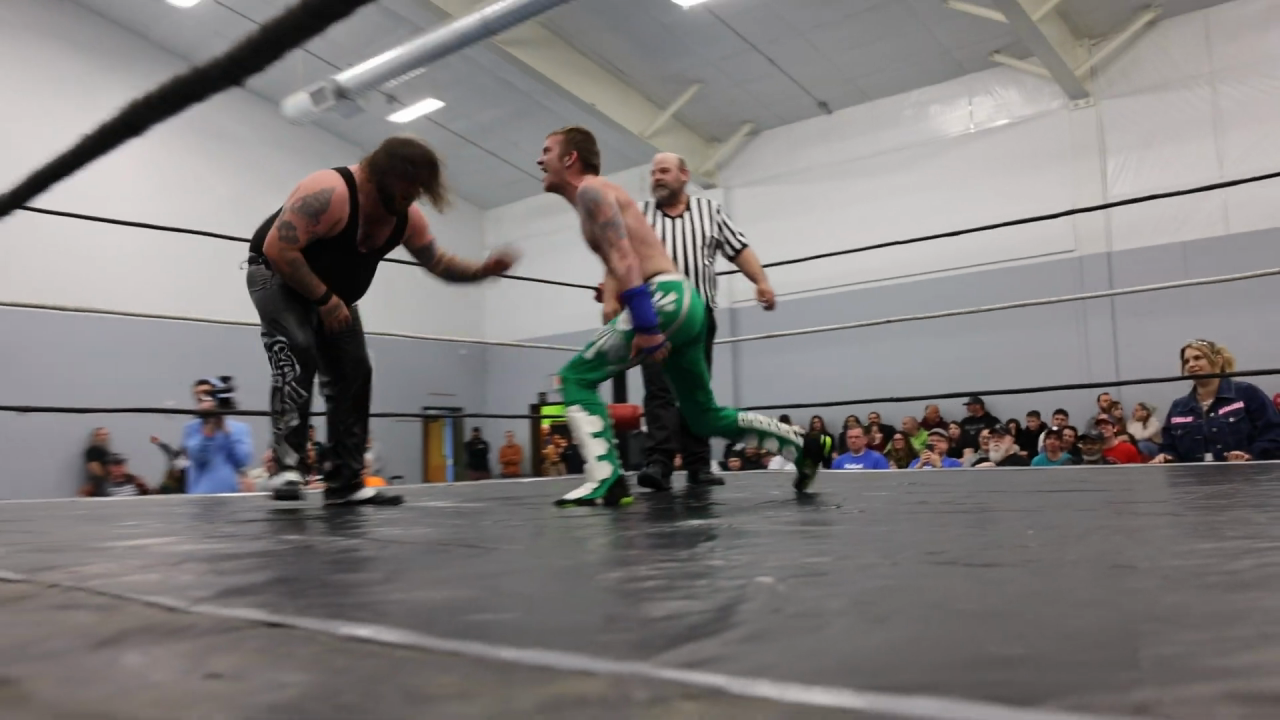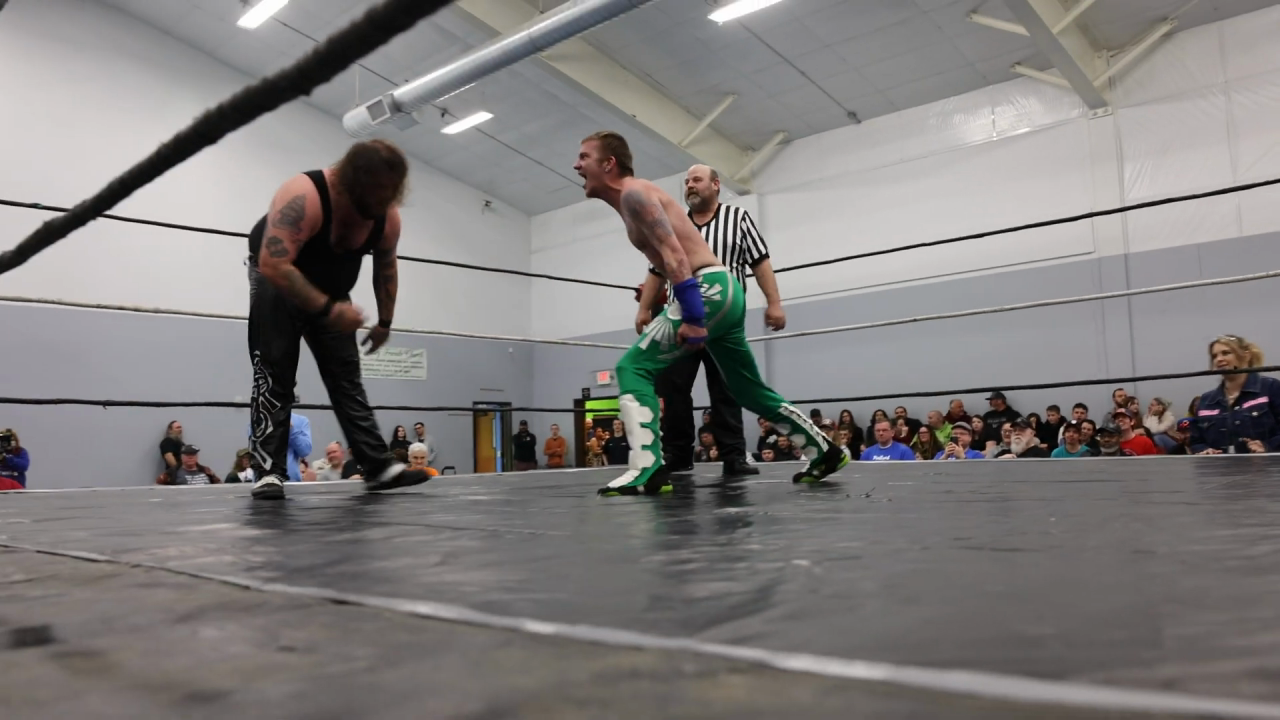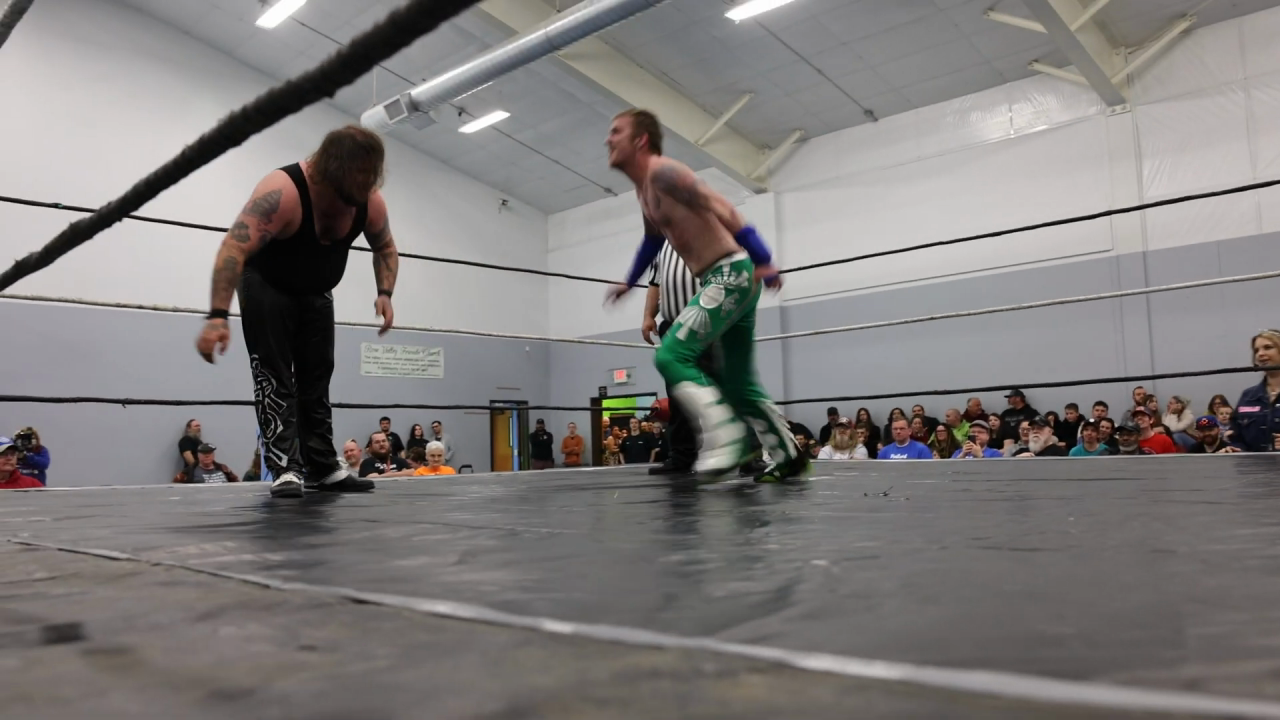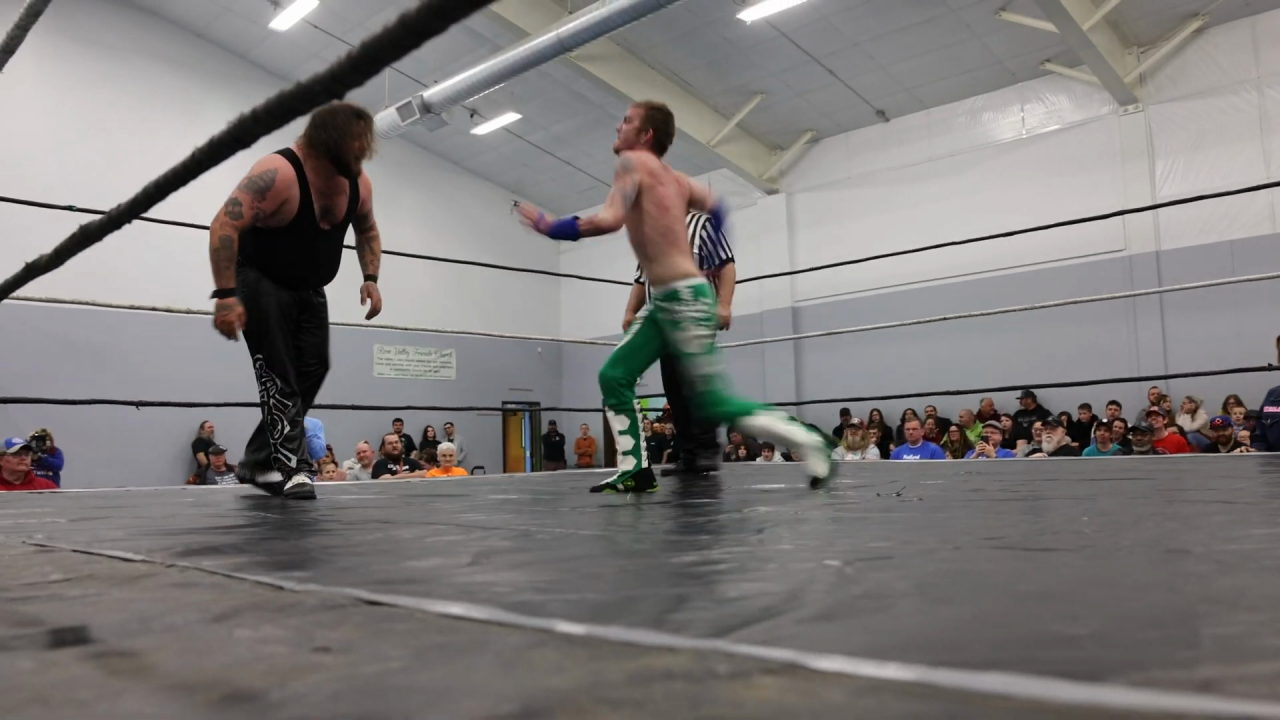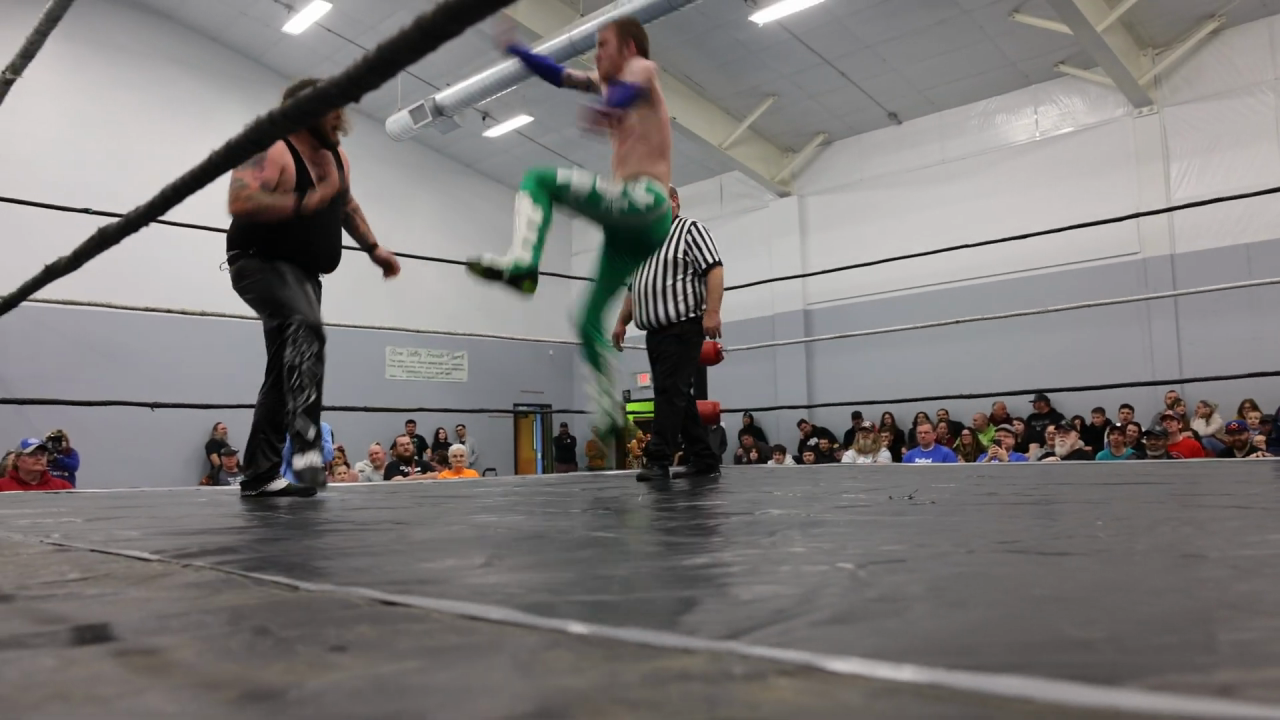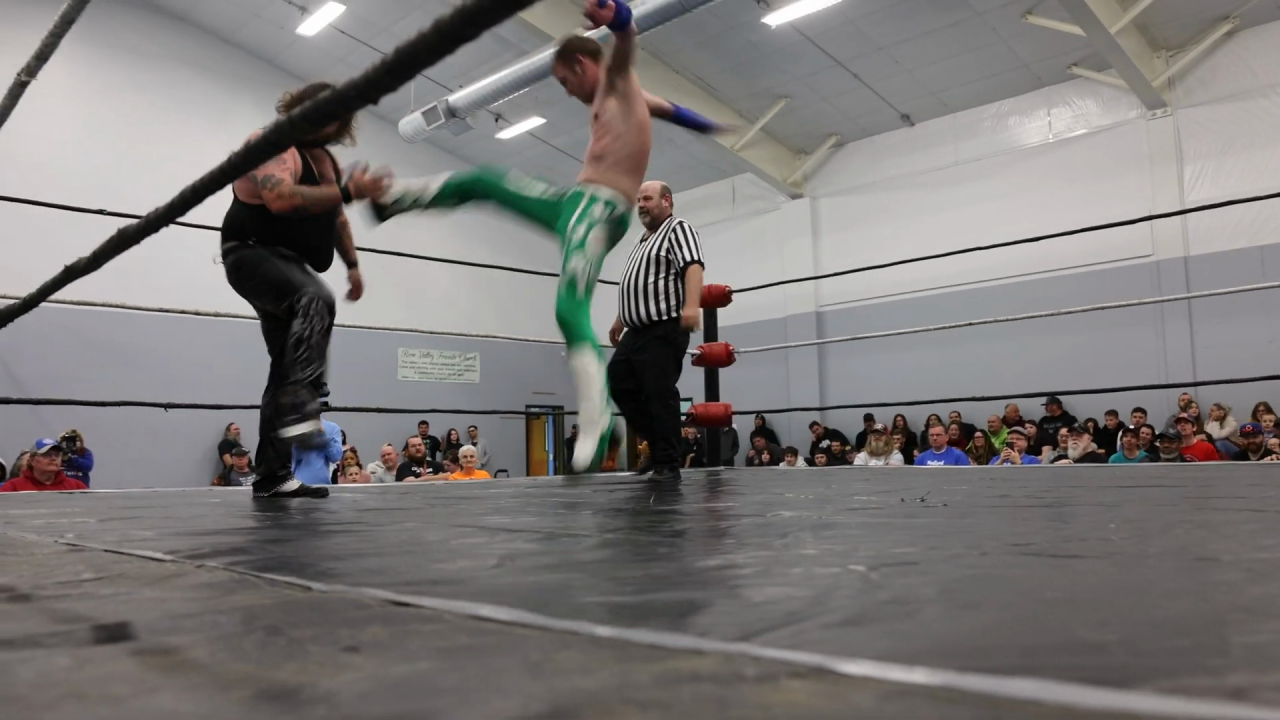
dt=0.3s
person 1, frame 1
left shoulder: (591, 190)
right shoulder: (598, 197)
left elbow: (624, 258)
left wrist: (646, 326)
left hip: (666, 298)
right hip: (685, 302)
left knee: (576, 376)
right knee: (704, 416)
left ankle: (604, 481)
right ankle: (795, 443)
person 1, frame 2
left shoulder: (634, 193)
right shoulder: (631, 203)
left elbow: (673, 253)
left wrist: (691, 317)
right wrist: (693, 313)
left hip: (709, 288)
right hip: (723, 291)
left knee: (633, 367)
right knee: (749, 391)
left ankle: (646, 469)
right ankle: (823, 450)
person 1, frame 3
left shoulder: (662, 170)
right shoulder: (648, 182)
left elbow: (719, 206)
right elbow: (654, 238)
left wrist: (761, 258)
right wrist: (629, 280)
left hip: (730, 274)
right hip: (720, 278)
left knee: (672, 358)
right knee: (741, 386)
left ankle: (725, 448)
right ankle: (786, 455)
person 1, frame 4
left shoulder: (632, 163)
right shoulder: (673, 179)
left elbow: (611, 220)
right elbow: (715, 208)
left wrist: (549, 227)
left hip: (685, 301)
right hip: (664, 303)
left knee: (714, 401)
right knee: (612, 378)
left ankle: (810, 446)
right ankle: (634, 471)
person 1, frame 5
left shoulder: (642, 67)
right shoulder: (615, 81)
left elbow: (633, 85)
right elbow: (561, 75)
left wrist: (613, 106)
right wrist: (518, 50)
left hip: (643, 200)
right hip: (639, 222)
left knee: (538, 179)
right knee: (590, 323)
left ankle: (520, 264)
right ankle: (609, 417)
person 1, frame 6
left shoulder: (616, 78)
right shoulder: (635, 95)
left elbow: (626, 39)
right elbow: (670, 109)
right wrist: (704, 125)
left hip: (597, 208)
right hip: (581, 203)
left knee: (570, 312)
right knee: (484, 182)
left ankle: (594, 426)
right ankle: (391, 198)
person 2, frame 1
left shoulder: (407, 215)
right shoulder: (329, 191)
left elbow: (440, 263)
right elbow: (276, 249)
left wrist: (483, 269)
right wrist: (324, 299)
left hip: (334, 290)
right hip: (277, 275)
left knee: (351, 376)
right knee: (297, 349)
left ankle: (343, 483)
right ankle: (289, 464)
person 2, frame 2
left shoulder: (386, 217)
right shoulder: (303, 196)
left elbow: (386, 268)
right elbow: (273, 265)
left wrist: (384, 322)
right wrist: (327, 309)
left hip: (329, 295)
right hip: (276, 280)
left knee: (345, 372)
right knee: (274, 365)
left ankle: (379, 466)
right ankle: (268, 470)
person 2, frame 3
left shoulder: (369, 202)
right shoulder: (284, 191)
left elbow: (386, 248)
right elbow: (233, 249)
left wrist: (385, 294)
right wrist: (217, 317)
left hip: (315, 292)
right hip: (265, 282)
left knee: (317, 371)
right knee: (274, 373)
left ankle: (322, 466)
right ankle: (286, 469)
person 2, frame 4
left shoulder: (357, 183)
right shoulder: (278, 173)
left elbow: (368, 232)
right elbow: (224, 226)
left wrist: (370, 279)
right wrist: (225, 296)
left hip: (309, 287)
right hip: (261, 280)
left knee: (313, 368)
right knee: (278, 373)
left ankle: (260, 460)
right ankle: (294, 469)
person 2, frame 5
left shoulder: (333, 157)
right shoulder: (270, 148)
left elbow: (347, 205)
right elbow: (239, 203)
left wrist: (373, 248)
right wrist: (300, 204)
left hip: (301, 272)
right hip: (259, 265)
left knee: (287, 370)
right knee: (305, 328)
left ankle: (260, 475)
right ankle: (306, 445)
person 2, frame 6
left shoulder: (325, 159)
left elbow: (335, 217)
right elbow: (281, 199)
left wrist: (352, 264)
right wrist: (347, 192)
left hip: (292, 264)
right hip: (253, 256)
left knee: (288, 367)
right knee: (316, 300)
left ankle: (273, 475)
right ankle: (298, 415)
person 3, frame 1
left shoulder: (709, 210)
right shoulder: (638, 215)
left elbow: (739, 249)
left wrist: (761, 281)
right wrist: (611, 299)
left hip: (698, 317)
right knee: (659, 386)
left ankle: (698, 465)
right ankle: (659, 462)
person 3, frame 2
left shoulder: (737, 217)
left elbow: (760, 262)
right elbow: (656, 272)
left wrist: (773, 303)
right wrist: (644, 309)
left knee: (725, 389)
right knee: (672, 385)
left ankle: (734, 457)
right ankle: (677, 457)
person 3, frame 3
left shoulder: (721, 223)
right shoulder: (668, 235)
left elbow: (744, 265)
right elbow: (657, 281)
left wrist: (744, 304)
right wrist: (649, 315)
left hip: (713, 323)
right hip: (675, 327)
left knee: (729, 387)
right knee: (678, 391)
left ankle: (748, 453)
right ankle: (681, 455)
person 3, frame 4
left shoulder: (702, 224)
left elbow: (726, 265)
right elbow: (641, 281)
left wrist: (723, 305)
right wrist: (630, 312)
right knee: (676, 391)
left ankle: (706, 451)
right ankle: (688, 457)
person 3, frame 5
left shoulder: (690, 229)
left elbow: (714, 269)
right elbow: (634, 288)
left wrist: (712, 312)
right wrist: (621, 322)
left hip: (682, 328)
right hip: (656, 332)
left knee: (669, 392)
right knee: (676, 395)
left ankle: (659, 461)
right ankle: (705, 460)
person 3, frame 6
left shoulder: (678, 229)
right shoulder: (642, 239)
left elbow: (694, 267)
left wrist: (692, 304)
right wrist: (619, 320)
left hip: (664, 330)
right hip: (637, 331)
left knee: (660, 394)
right knee: (618, 384)
left ankle: (668, 463)
right ankle: (655, 446)
